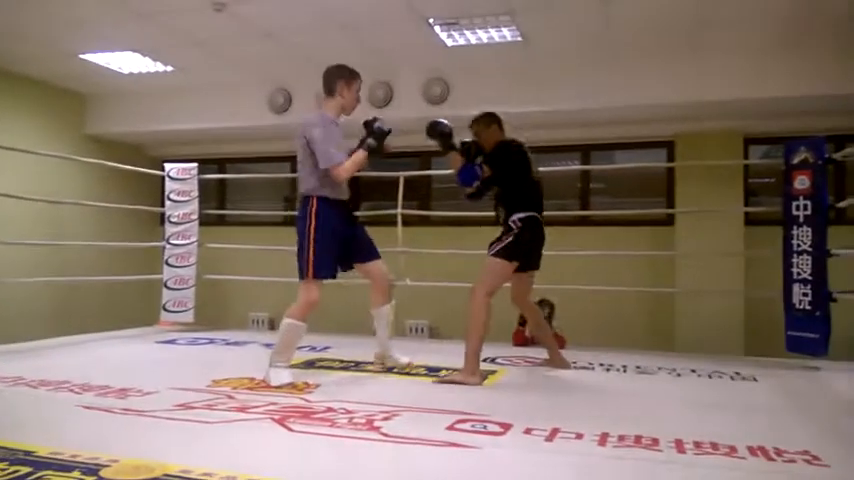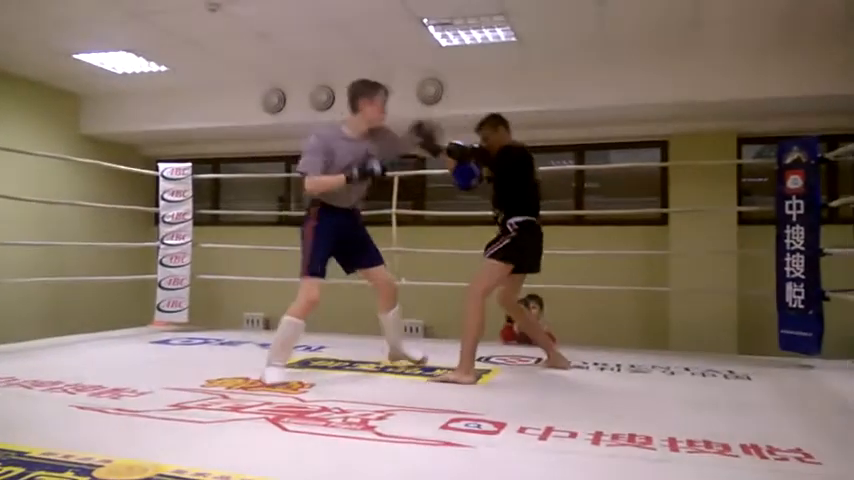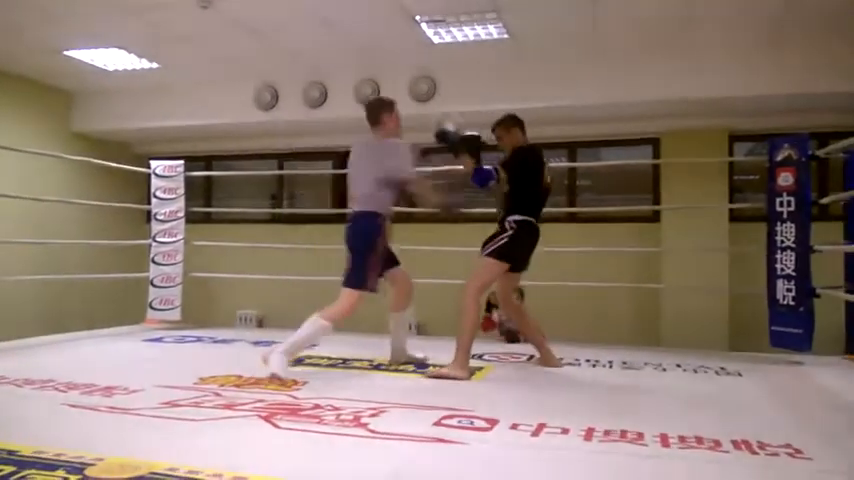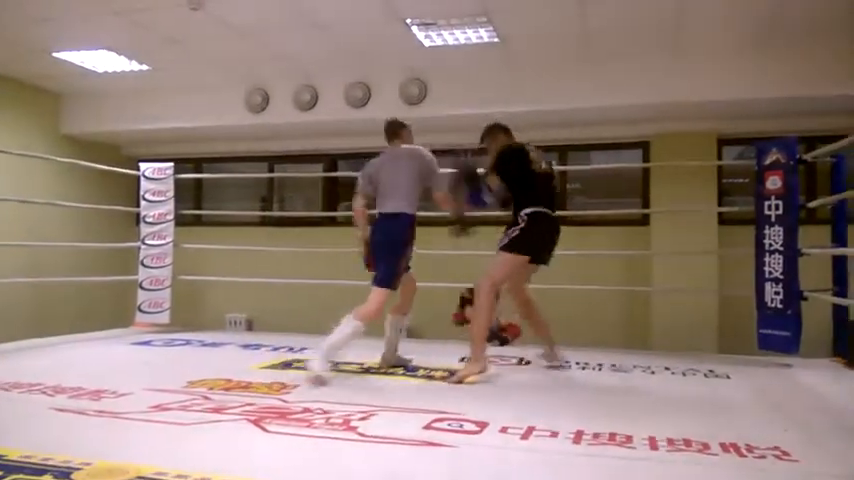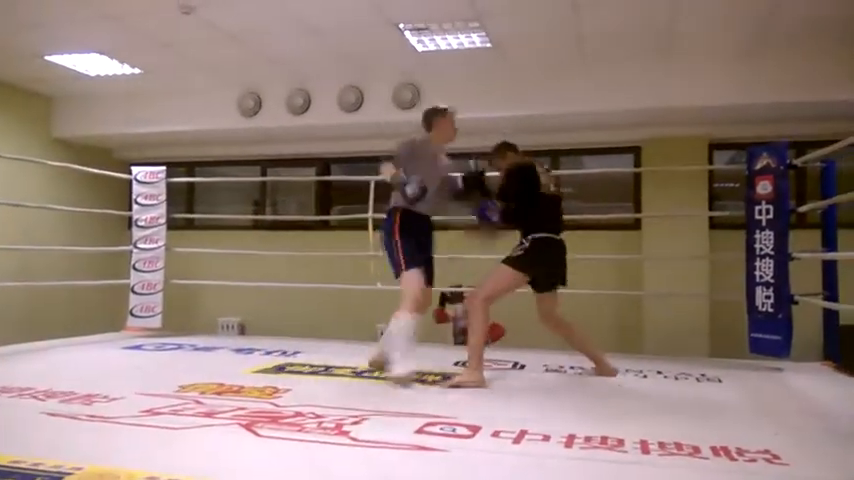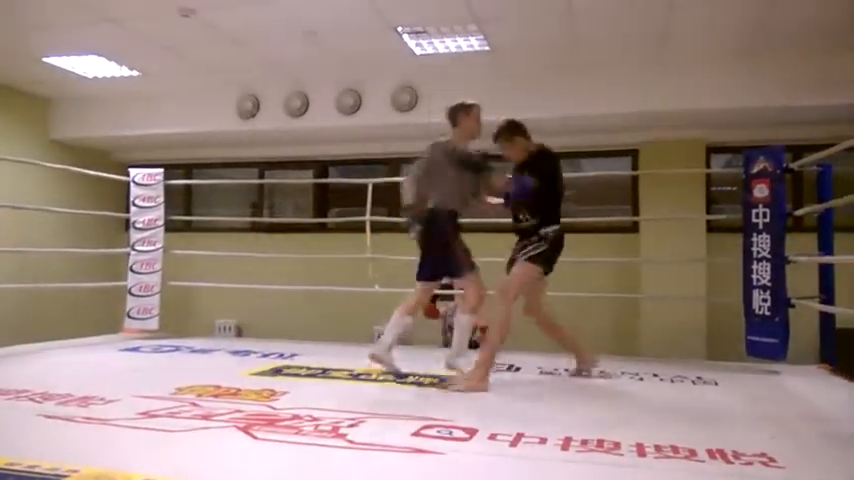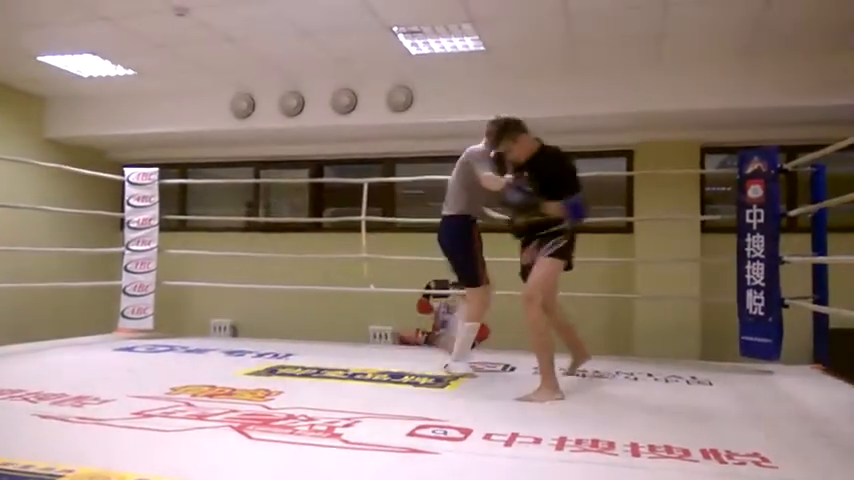
dt=0.2s
person 1, frame 1
left shoulder: (332, 124)
right shoulder: (316, 125)
right elbow: (342, 172)
left wrist: (367, 145)
right wrist: (371, 143)
left hip: (342, 209)
right hip: (318, 210)
left knee: (381, 278)
right knee: (310, 296)
left ankle: (384, 352)
right ankle: (278, 365)
person 1, frame 2
left shoulder: (377, 136)
right shoulder: (323, 137)
left elbow: (408, 151)
right elbow: (311, 186)
right wrist: (354, 175)
left hip: (350, 219)
right hip: (322, 218)
left knee: (386, 284)
right knee: (309, 295)
left ankle: (397, 348)
right ankle: (275, 363)
person 1, frame 3
left shoulder: (359, 149)
right shoulder: (388, 148)
right elbow: (414, 183)
right wrist: (441, 202)
left hip: (364, 225)
right hip: (371, 228)
left knee: (404, 284)
right knee: (347, 304)
left ankle: (399, 350)
right ankle: (282, 353)
person 1, frame 4
left shoulder: (374, 165)
right shoulder: (420, 154)
left elbow: (359, 205)
right elbow: (440, 195)
left wrist: (366, 239)
left hip: (381, 228)
right hip: (400, 228)
left knee: (409, 287)
right knee: (375, 305)
left ankle: (390, 354)
right ankle: (321, 358)
person 1, frame 5
left shoulder: (443, 162)
right shoulder: (413, 146)
left elbow: (450, 191)
right elbow: (386, 168)
right wrist: (400, 181)
left hip: (421, 227)
right hip: (401, 223)
left knee: (423, 298)
right knee: (414, 289)
left ankle: (383, 355)
right ankle: (400, 360)
person 1, frame 6
left shoulder: (467, 156)
right shoulder: (440, 150)
left elbow: (493, 187)
right elbow: (411, 183)
left wrist: (483, 170)
right wrist: (417, 219)
left hip: (444, 227)
right hip: (437, 225)
left knee: (421, 295)
right knee: (475, 291)
left ankle: (383, 349)
right ankle: (456, 356)
person 1, frame 7
left shoulder: (479, 156)
right shoulder: (478, 155)
right elbow: (490, 183)
left hip: (452, 228)
right hip: (462, 229)
left knee: (475, 295)
right knee: (480, 296)
left ankle: (457, 350)
right ankle: (457, 360)
person 2, frame 1
left shoulder: (508, 148)
right shoulder: (501, 160)
left elbow: (469, 179)
right elbow: (473, 192)
left wrist: (448, 147)
right wrist: (467, 157)
left hip: (521, 228)
right hip: (527, 231)
left knee: (481, 291)
right knee: (521, 299)
left ankle: (471, 370)
right ankle: (556, 356)
person 2, frame 2
left shoulder: (513, 153)
right shoulder: (512, 157)
left elbow: (467, 178)
right elbow: (472, 176)
left wrist: (444, 153)
right wrist: (471, 158)
left hip: (517, 231)
right hip: (526, 234)
left knee: (476, 292)
right knee: (507, 300)
left ankle: (465, 369)
right ankle: (554, 356)
person 2, frame 3
left shoulder: (526, 154)
right shoulder: (528, 158)
left elbow: (485, 179)
left wrist: (461, 153)
left hip: (515, 230)
right hip: (523, 233)
left knee: (473, 288)
right knee: (505, 297)
left ankle: (460, 364)
right ankle: (547, 355)
person 2, frame 4
left shoulder: (509, 152)
right shoulder: (535, 159)
left elbow: (496, 187)
left hip: (531, 224)
right hip: (547, 226)
left knee: (486, 286)
right knee: (515, 289)
left ankle: (476, 361)
right ankle: (551, 349)
person 2, frame 5
left shoulder: (517, 172)
right shoulder: (540, 178)
left elbow: (497, 211)
left hip: (535, 247)
right hip: (554, 249)
left knee: (478, 298)
right knee: (549, 315)
left ankle: (474, 371)
right ankle: (602, 364)
person 2, frame 6
left shoulder: (544, 159)
right shoulder: (527, 164)
left elbow: (529, 191)
right elbow: (515, 200)
left hip: (544, 238)
right hip: (529, 239)
left knee: (506, 295)
right knee: (533, 307)
left ankle: (479, 374)
right ankle: (583, 358)
person 2, frame 7
left shoulder: (555, 160)
right shoulder: (522, 164)
left elbow: (575, 211)
right elbow: (516, 196)
left wrist: (538, 207)
right wrist: (517, 201)
left hip: (556, 236)
right hip: (534, 237)
left knee: (532, 300)
right knee: (547, 306)
left ankle: (549, 385)
right ankle: (579, 353)
